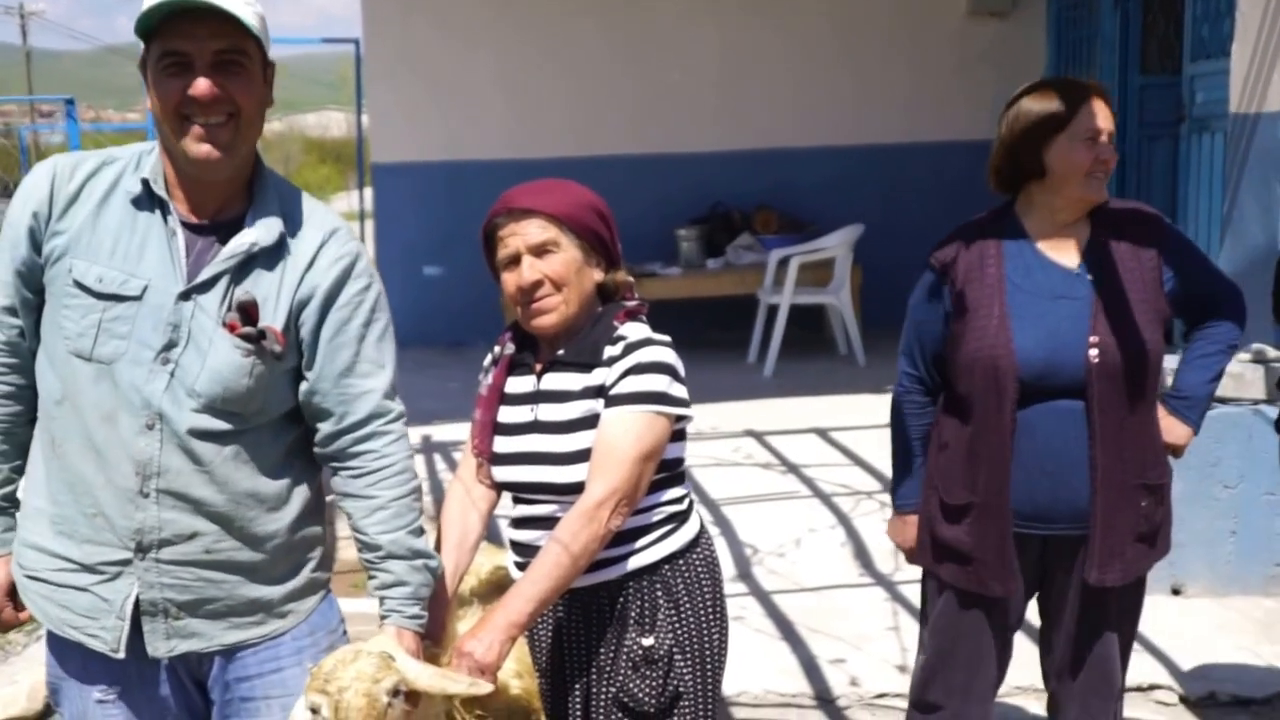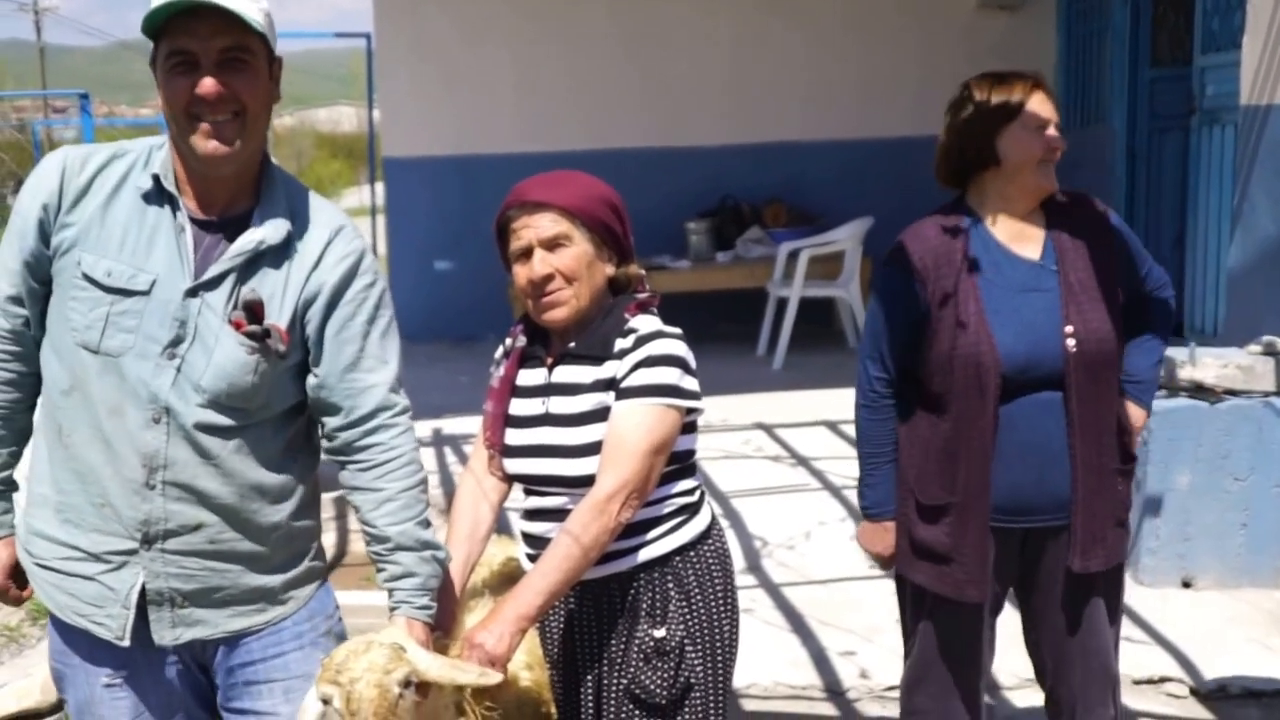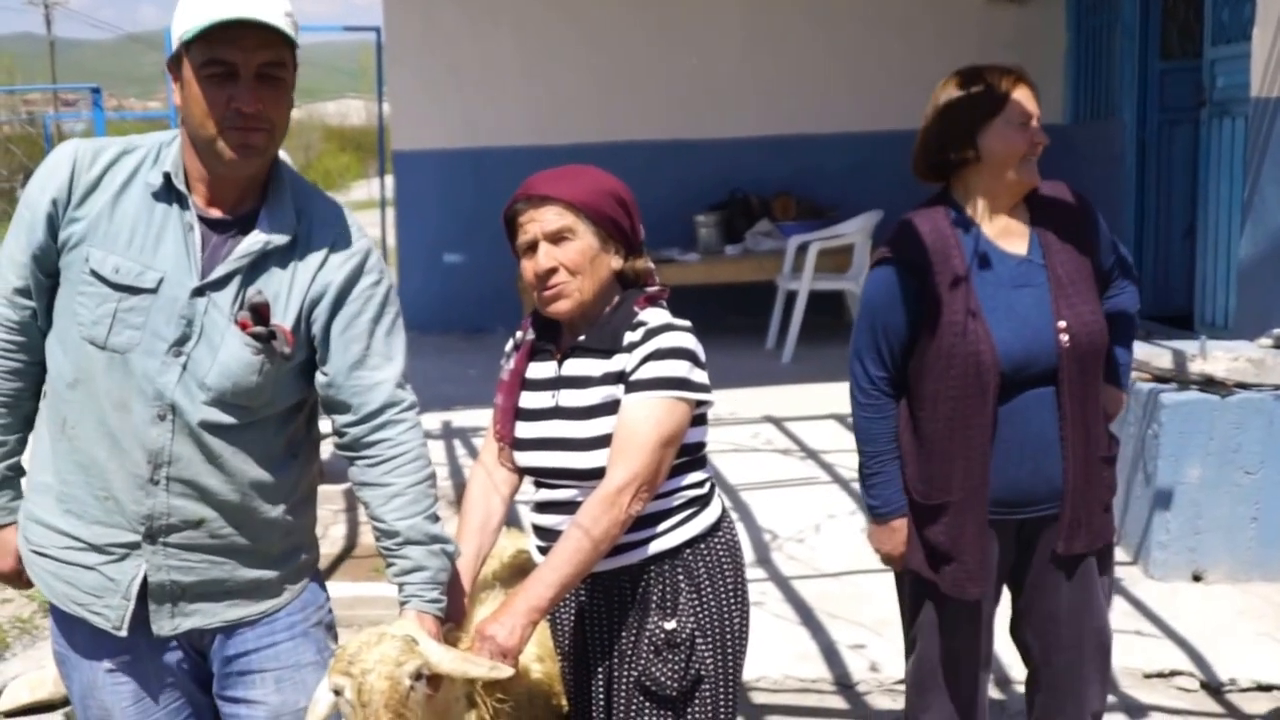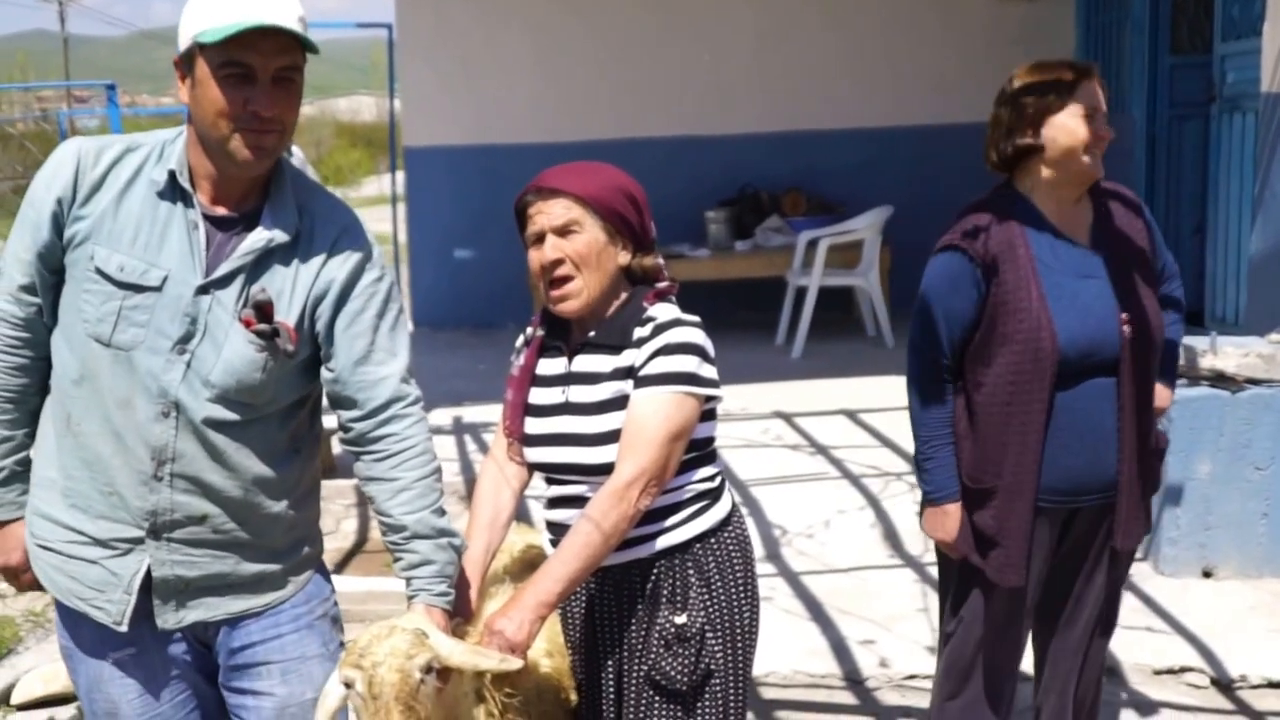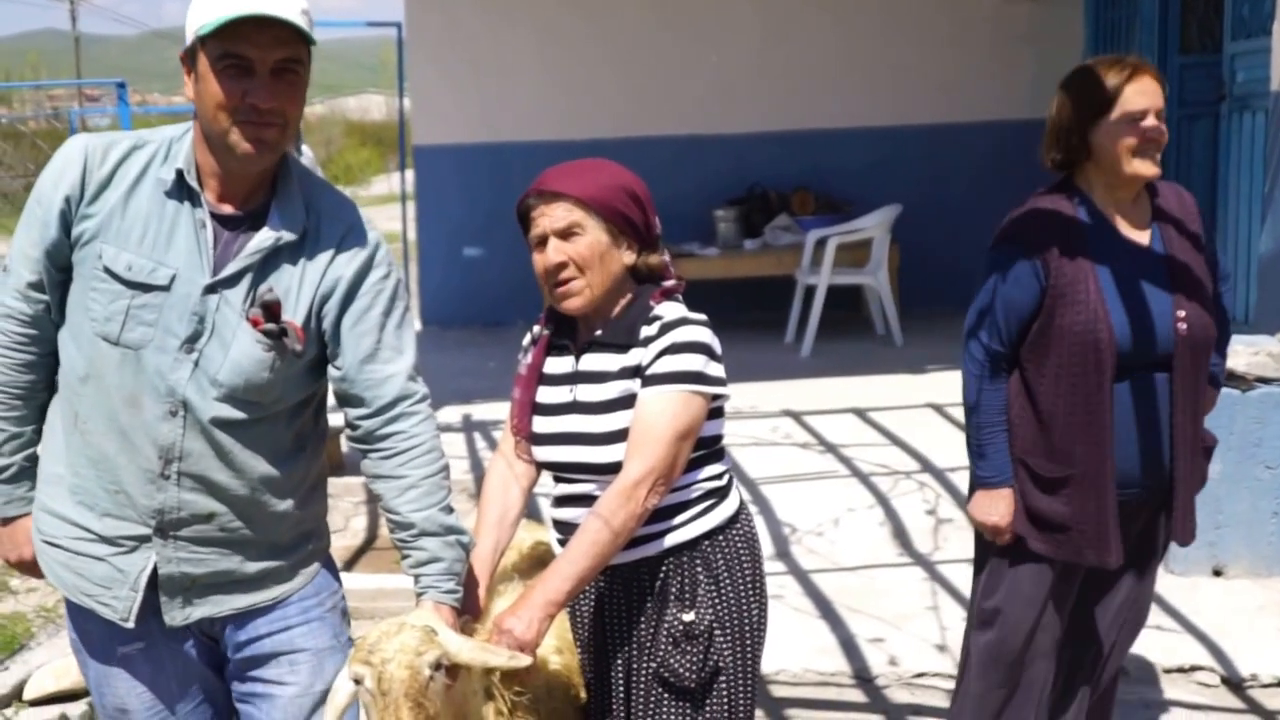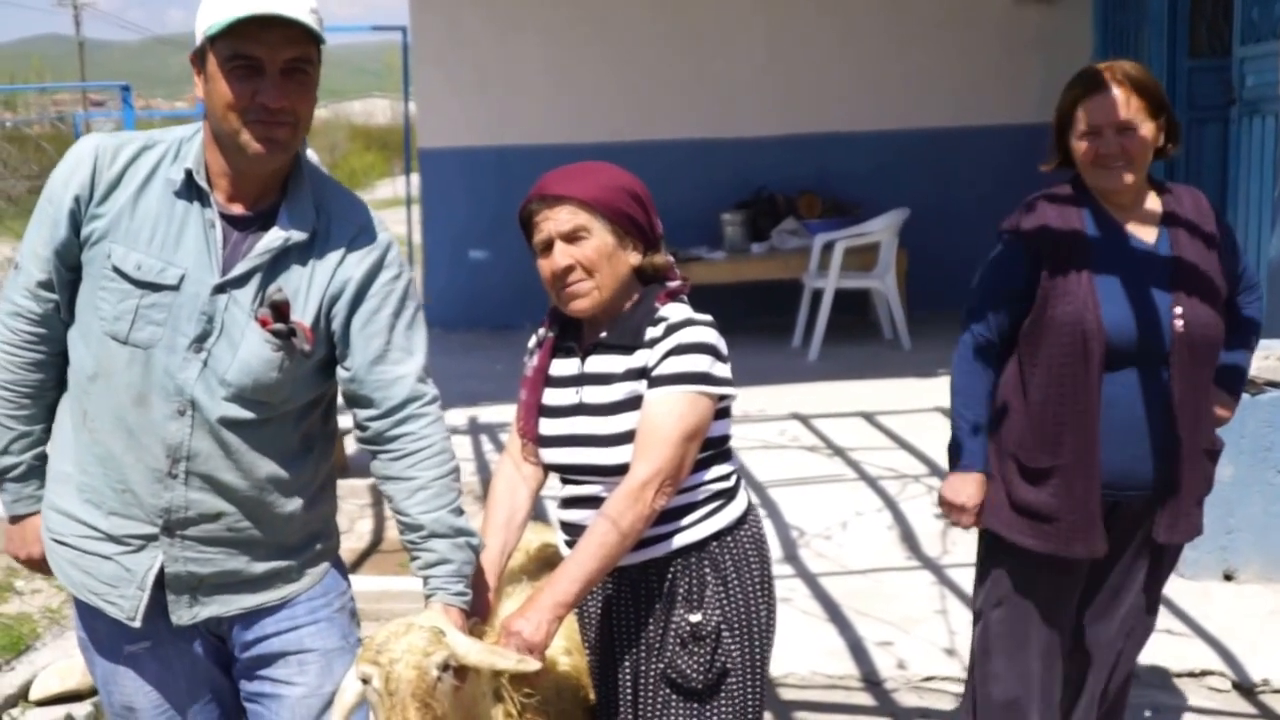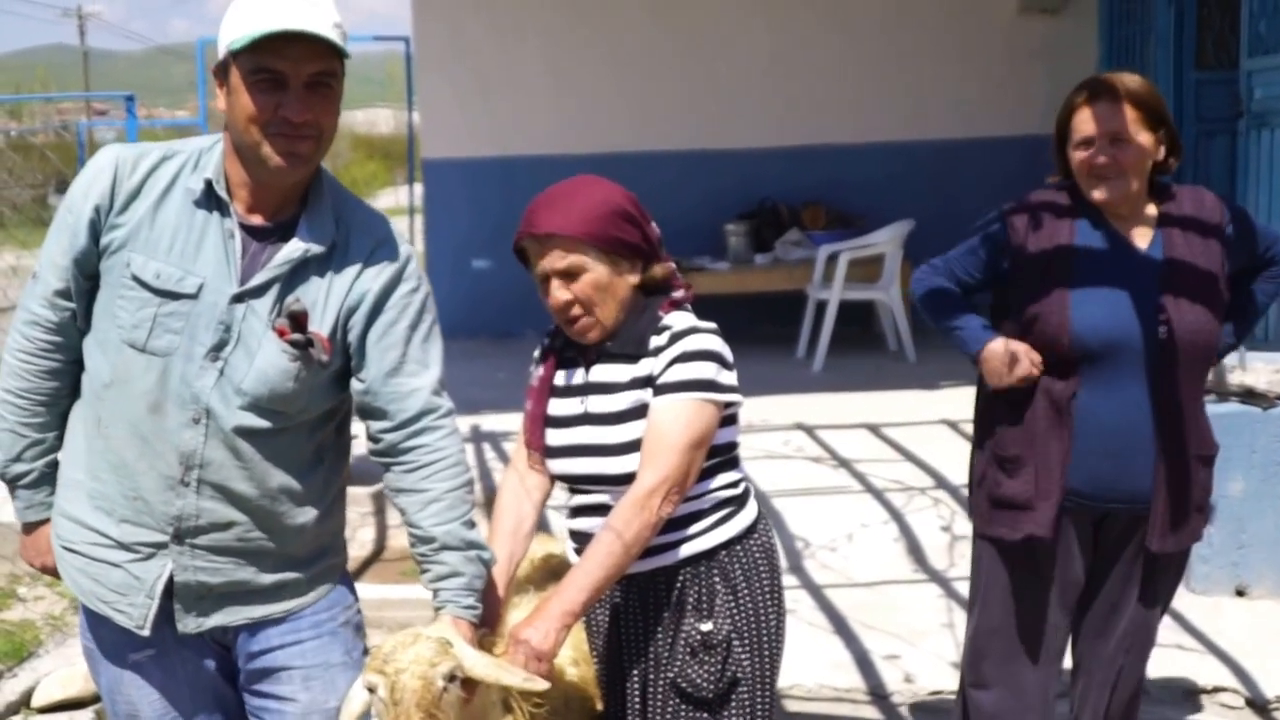
dt=0.4s
person 1, frame 1
left shoulder: (320, 252)
right shoulder: (58, 197)
left elbow: (366, 443)
left wrist: (404, 612)
left hip: (271, 618)
right hip: (92, 615)
person 1, frame 2
left shoulder: (325, 248)
right shoulder: (67, 189)
left elbow: (372, 434)
left wrist: (414, 602)
left hip: (271, 609)
right hip: (97, 605)
person 1, frame 3
left shoulder: (332, 249)
right shoulder: (78, 181)
left elbow: (380, 428)
left wrist: (423, 596)
left hip: (265, 599)
right hip: (96, 588)
person 1, frame 4
left shoulder: (334, 243)
right shoulder: (82, 179)
left elbow: (385, 423)
left wrist: (431, 590)
left hip: (270, 591)
right hip: (102, 579)
person 1, frame 5
left shoulder: (342, 243)
right shoulder: (89, 175)
left elbow: (393, 419)
left wrist: (440, 586)
left hip: (280, 585)
right hip: (111, 574)
person 1, frame 6
left shoulder: (353, 245)
right shoulder: (101, 174)
left elbow: (403, 421)
left wrist: (449, 589)
left hip: (288, 585)
right hip: (120, 573)
person 1, frame 7
left shoulder: (372, 257)
right shoulder: (121, 184)
left elbow: (416, 434)
left wrist: (459, 600)
left hip: (294, 598)
right hip: (126, 581)
person 2, frame 1
left shoulder: (1143, 240)
right shoulder: (963, 260)
left elbow: (1223, 309)
right elbow: (918, 389)
left wrist: (1185, 406)
right wrist: (908, 502)
left hip: (1105, 526)
right hip: (980, 524)
person 2, frame 2
left shoulder: (1092, 228)
right shoulder: (925, 255)
left elbow: (1154, 297)
right elbow: (879, 390)
left wrist: (1135, 393)
right wrist: (879, 509)
left hip: (1078, 516)
right hip: (956, 520)
person 2, frame 3
left shoulder: (1071, 217)
right shoulder: (920, 249)
left elbow: (1119, 286)
right elbow: (873, 384)
left wrist: (1114, 377)
right wrist: (887, 506)
left hip: (1070, 501)
right hip: (956, 510)
left knee: (1077, 661)
person 2, frame 4
left shoulder: (1126, 213)
right shoulder: (982, 239)
left elbow: (1169, 293)
right elbow: (930, 367)
left wrist: (1162, 378)
right wrist: (941, 491)
left hip: (1109, 495)
right hip: (1005, 496)
left knee: (1079, 653)
right knee: (979, 663)
person 2, frame 5
left shoulder: (1181, 212)
right shoulder: (1040, 231)
left elbow: (1217, 294)
right elbow: (985, 354)
left wrist: (1208, 382)
right wrist: (992, 479)
left hip: (1149, 492)
right hip: (1048, 487)
left knee: (1102, 649)
right knee: (1010, 659)
person 2, frame 6
left shoulder: (1197, 219)
right shoulder: (1038, 226)
left elbow: (1246, 299)
right elbow: (977, 341)
left wrist: (1227, 382)
right wrist: (964, 461)
left hip: (1156, 492)
right hip: (1047, 486)
left knee: (1113, 651)
right knee: (1017, 661)
person 2, frame 7
left shoulder: (1205, 222)
right shoulder: (1029, 225)
right elbow: (932, 279)
left wrist: (1220, 341)
right wrist: (980, 342)
left hip: (1154, 501)
right hip: (1039, 493)
left knee: (1117, 666)
right knee: (1011, 666)
person 3, frame 1
left shoulder: (640, 357)
right shoulder: (504, 360)
left elbow: (605, 506)
right elbow: (472, 485)
left wrist: (501, 625)
right wrist: (435, 605)
left hip: (647, 601)
right hip: (548, 604)
person 3, frame 2
left shoulder: (651, 349)
right shoulder: (516, 352)
left elbow: (615, 499)
right elbow: (482, 476)
left wrist: (511, 617)
right wrist: (446, 594)
left hip: (658, 592)
right hip: (561, 596)
person 3, frame 3
left shoulder: (660, 341)
right shoulder: (526, 345)
left elbow: (625, 491)
right elbow: (493, 467)
left wrist: (521, 610)
right wrist: (457, 586)
left hip: (669, 585)
right hip: (572, 587)
person 3, frame 4
left shoulder: (671, 337)
right shoulder: (537, 341)
left elbow: (634, 486)
right elbow: (505, 462)
left wrist: (531, 604)
right wrist: (467, 579)
left hip: (680, 579)
right hip: (583, 582)
person 3, frame 5
left shoulder: (678, 335)
right shoulder: (543, 340)
left elbow: (642, 484)
right elbow: (513, 460)
left wrist: (540, 602)
right wrist: (476, 578)
left hip: (688, 577)
right hip: (592, 579)
person 3, frame 6
left shoulder: (683, 337)
right shoulder: (548, 342)
left elbow: (649, 486)
right elbow: (519, 464)
left wrist: (548, 604)
right wrist: (483, 580)
left hip: (696, 577)
right hip: (599, 581)
person 3, frame 7
left shoulder: (688, 344)
right shoulder: (555, 352)
left elbow: (656, 494)
right elbow: (526, 473)
left wrist: (556, 613)
right wrist: (490, 589)
left hip: (706, 585)
right hip: (609, 588)
